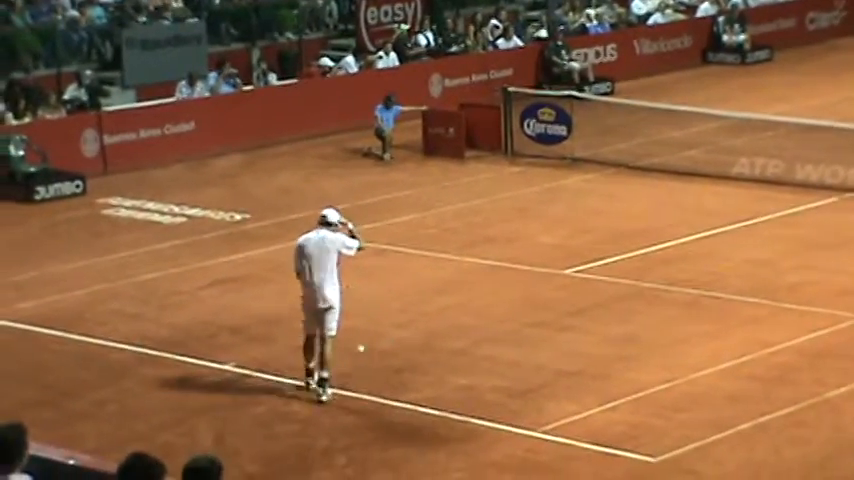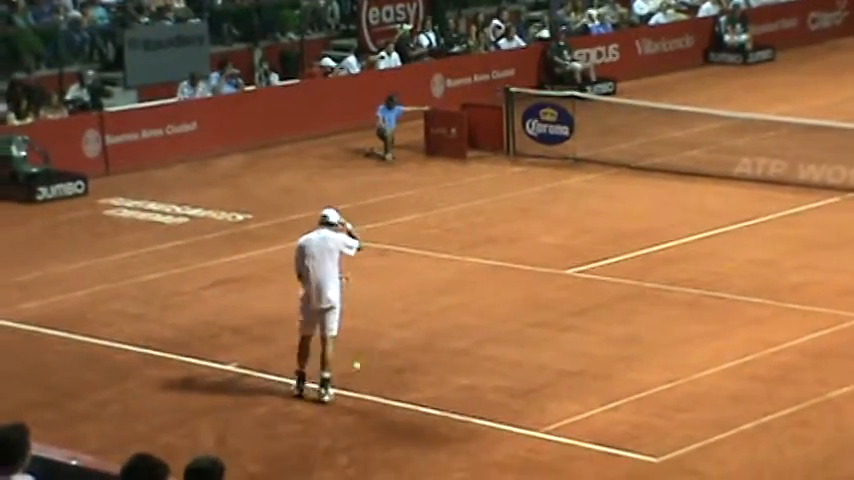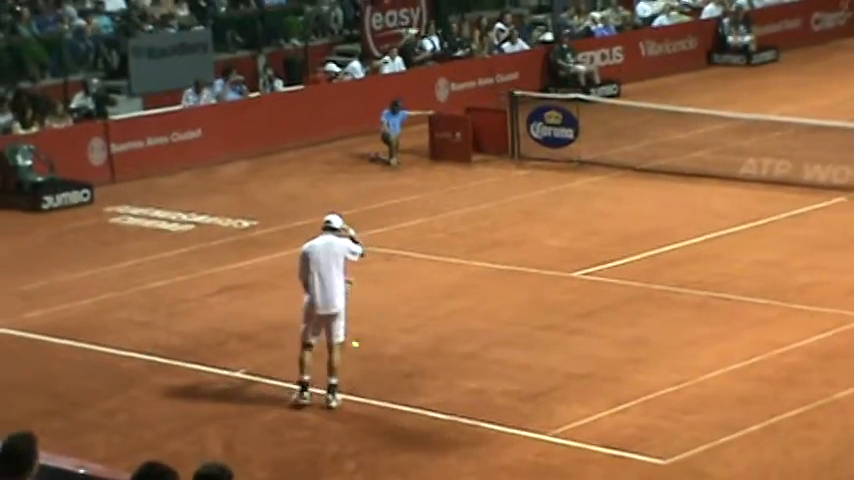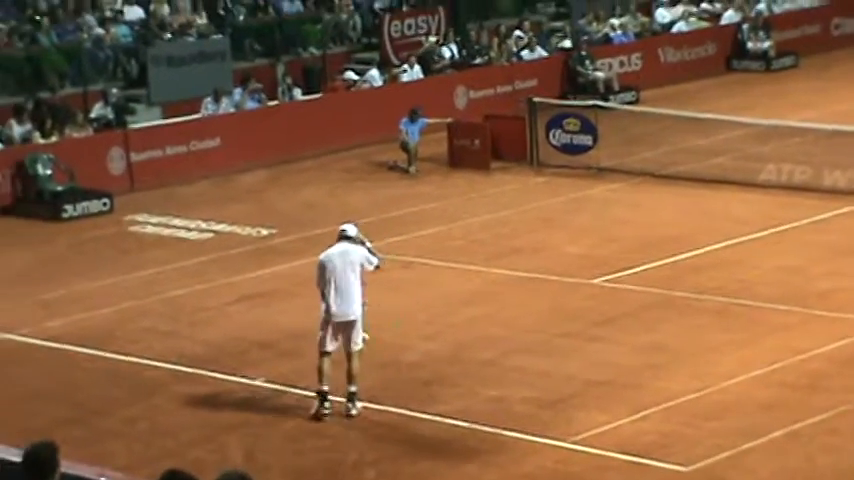
dt=0.1s
person 1, frame 1
left shoulder: (302, 241)
right shoulder: (336, 239)
left elbow: (298, 273)
right elbow: (360, 245)
right wrist: (349, 226)
left hip: (309, 297)
right hip: (329, 297)
left knee: (310, 336)
right knee: (326, 340)
left ankle: (310, 375)
right ankle: (322, 387)
person 1, frame 2
left shoulder: (303, 242)
right shoulder: (337, 239)
left elbow: (299, 275)
right elbow: (358, 245)
right wrist: (347, 226)
left hip: (309, 298)
right hip: (330, 298)
left knee: (305, 338)
right knee: (327, 341)
left ankle: (300, 382)
right ankle: (324, 387)
person 1, frame 3
left shoulder: (307, 248)
right shoulder: (343, 243)
left elbow: (303, 282)
right elbow: (362, 252)
right wrist: (351, 232)
left hip: (314, 305)
right hip: (336, 304)
left knee: (307, 346)
right knee: (334, 347)
left ankle: (303, 390)
right ankle: (332, 394)
person 1, frame 4
left shoulder: (324, 257)
right shoulder: (358, 251)
left elbow: (322, 291)
right elbow: (377, 264)
right wrist: (367, 244)
left hip: (331, 313)
right hip: (353, 312)
left knee: (324, 355)
right knee: (352, 355)
left ankle: (323, 400)
right ankle: (351, 402)
